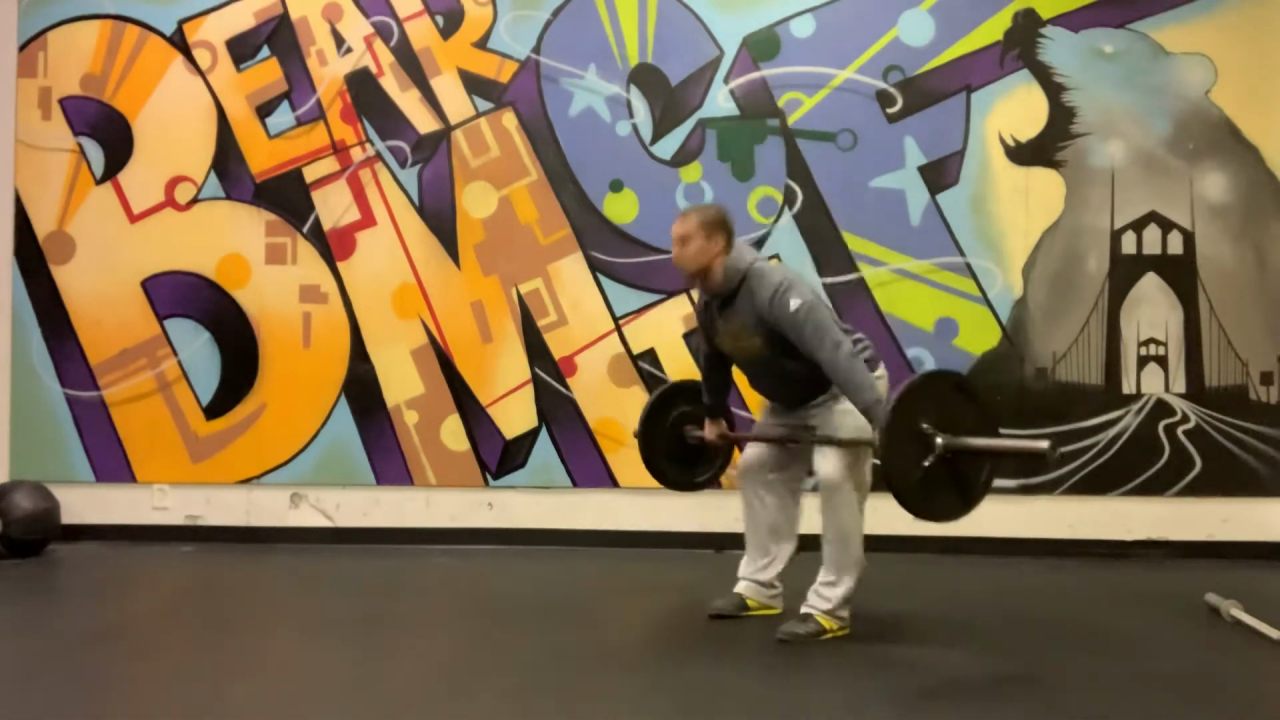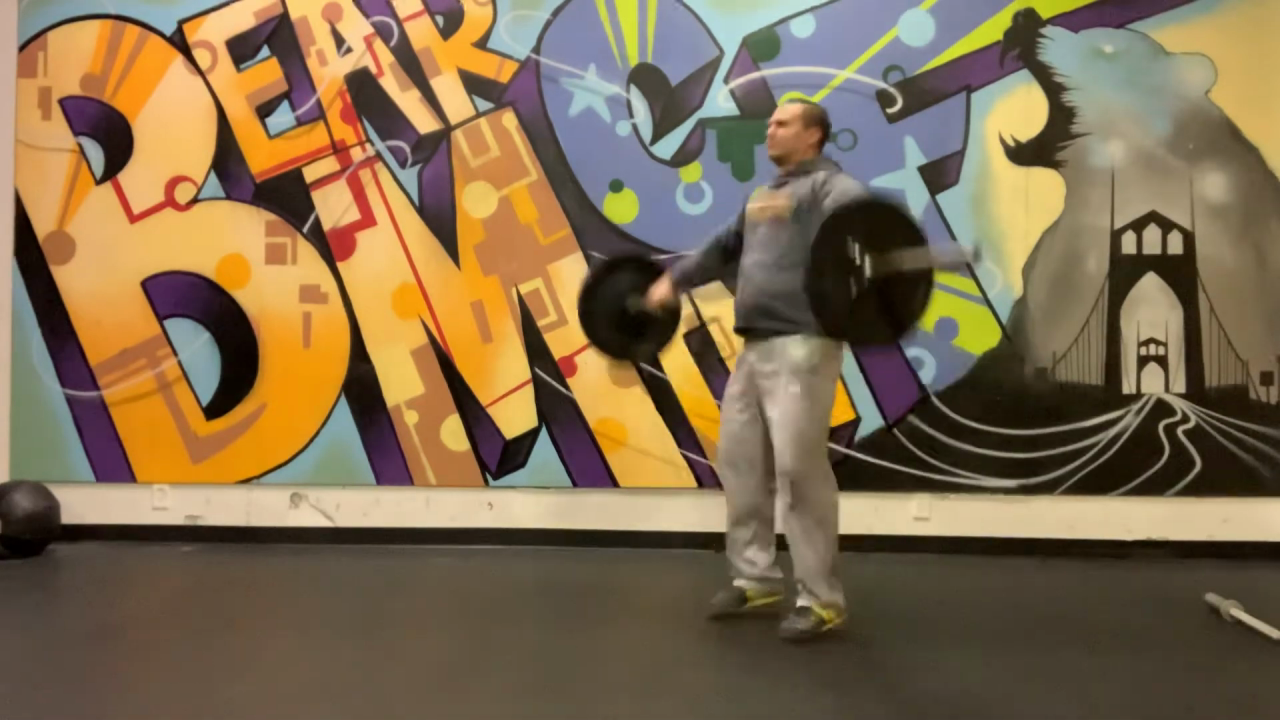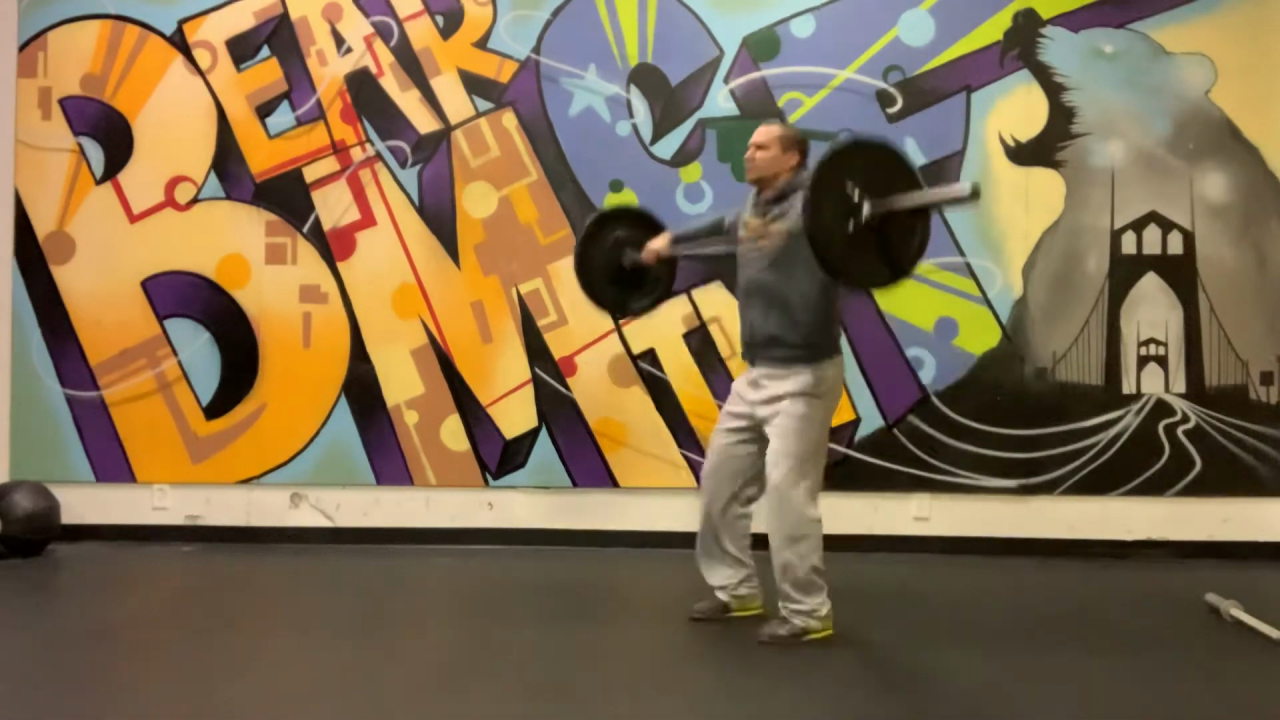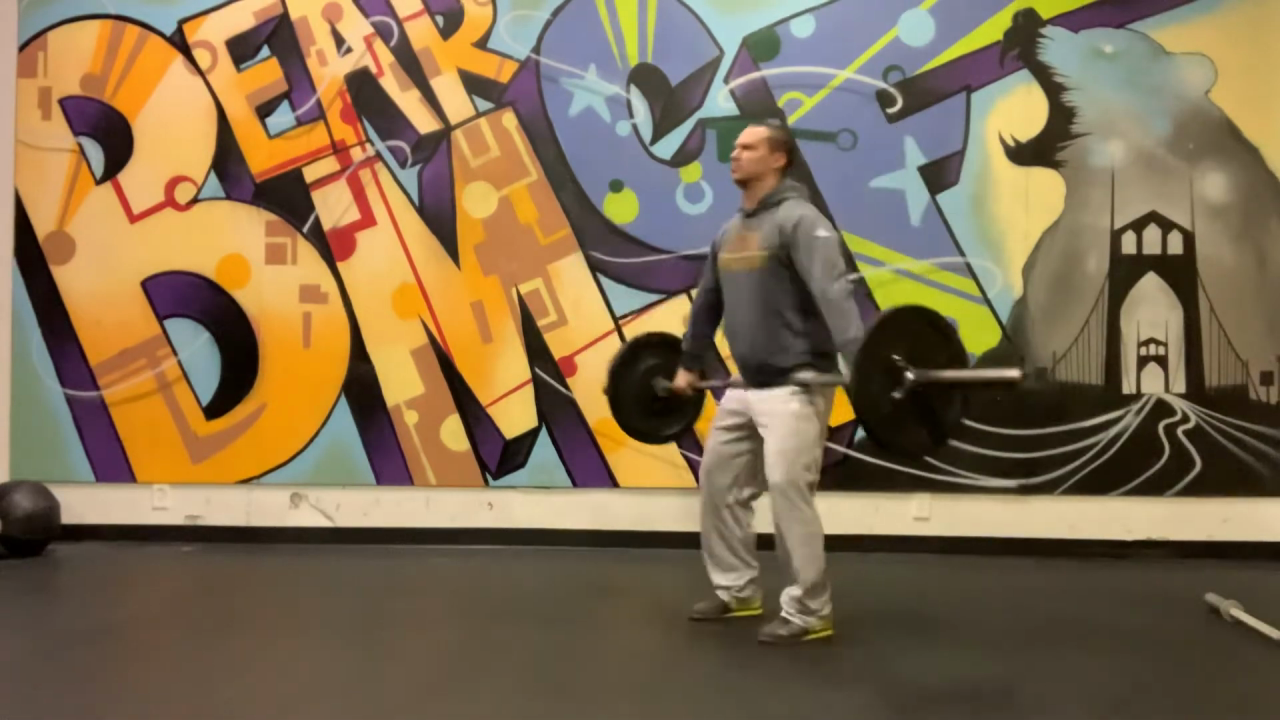
dt=0.3s
person 1, frame 1
left shoulder: (774, 290)
right shoulder: (709, 301)
left elbow: (836, 356)
right elbow: (716, 363)
left wrist: (886, 427)
right wrist: (715, 417)
left hip: (842, 393)
right hip: (793, 400)
left knee: (837, 482)
right knee: (760, 476)
left ankle: (827, 610)
right ankle: (755, 589)
person 1, frame 2
left shoulder: (829, 185)
right shoulder: (763, 195)
right elbow: (724, 246)
right wrist: (673, 280)
left hip: (803, 351)
right hip: (754, 354)
left knee: (800, 471)
right knee: (741, 472)
left ankle: (821, 601)
right ankle: (756, 579)
person 1, frame 3
left shoulder: (809, 205)
right shoulder: (751, 211)
right elbow: (724, 228)
right wrist: (672, 239)
left hip: (807, 375)
right hip: (758, 374)
left knee: (789, 491)
right knee: (720, 484)
left ankle: (807, 612)
right ankle: (734, 589)
person 1, frame 4
left shoulder: (800, 221)
right shoulder: (730, 233)
left elbow: (832, 293)
right elbow: (709, 303)
left wrist: (862, 362)
right wrist: (688, 364)
left hip: (797, 383)
right hip: (747, 385)
left knee: (787, 486)
right knee: (719, 482)
left ankle: (810, 611)
right ankle: (736, 589)
